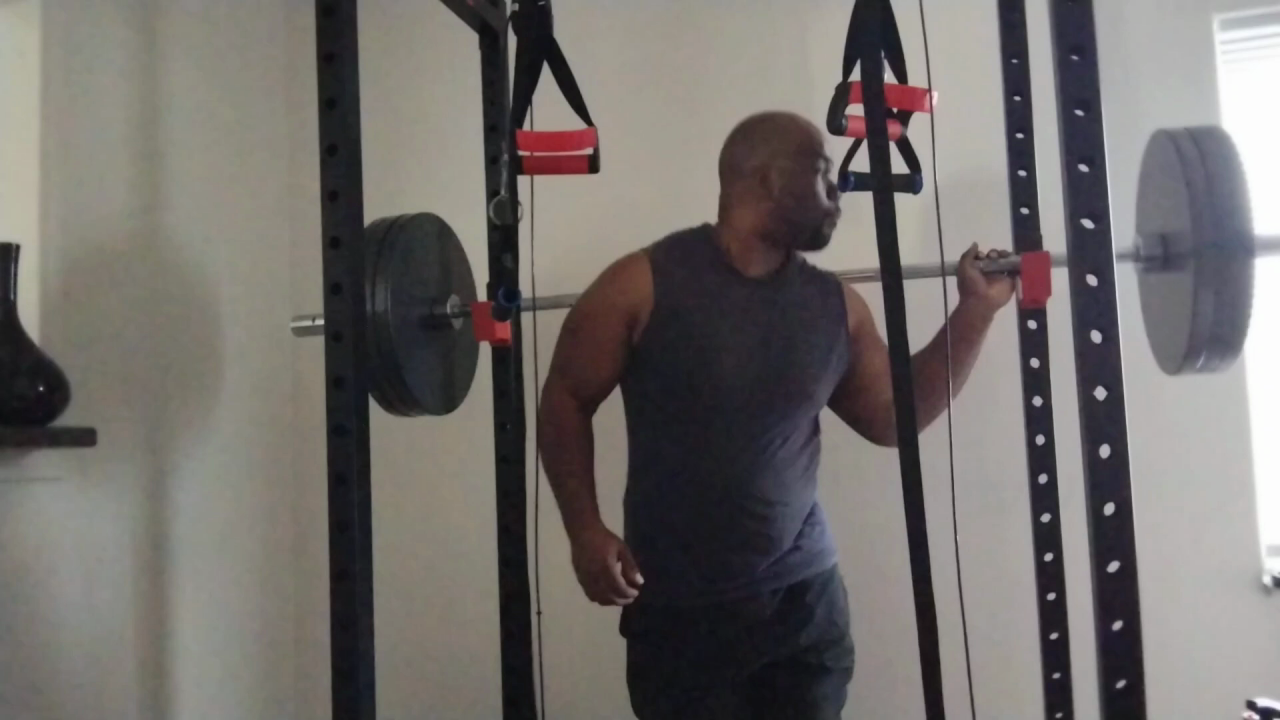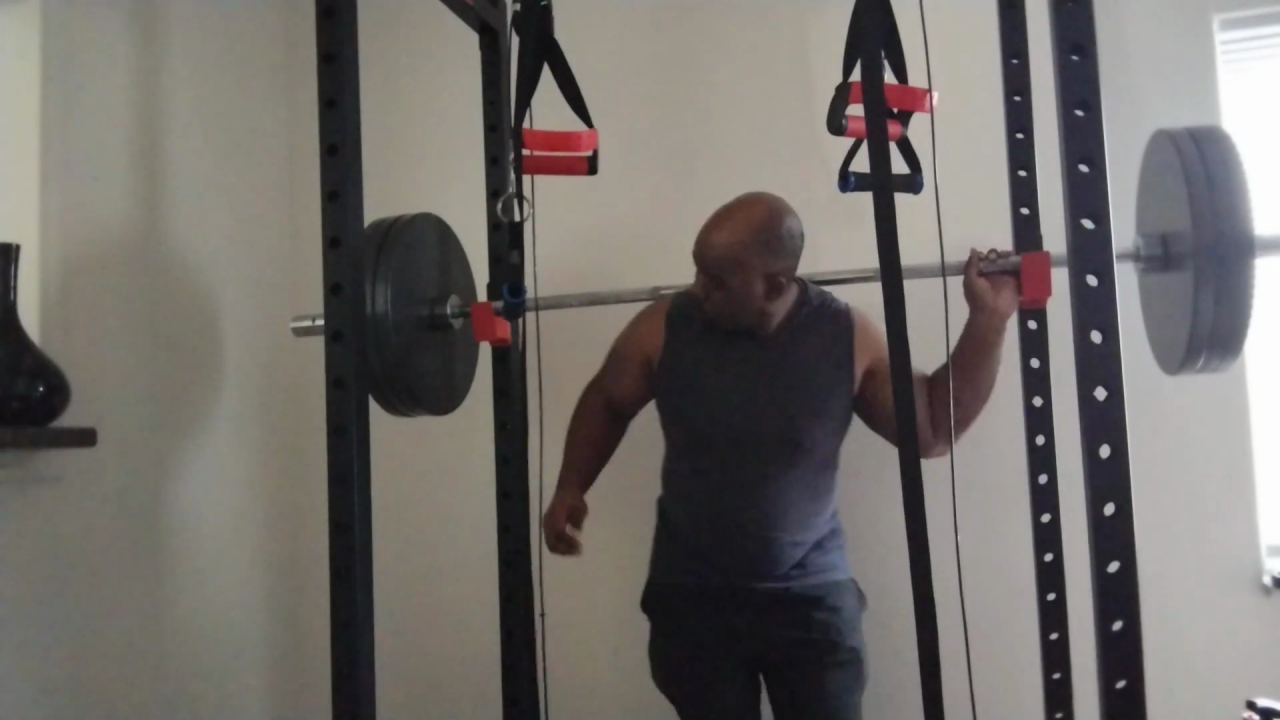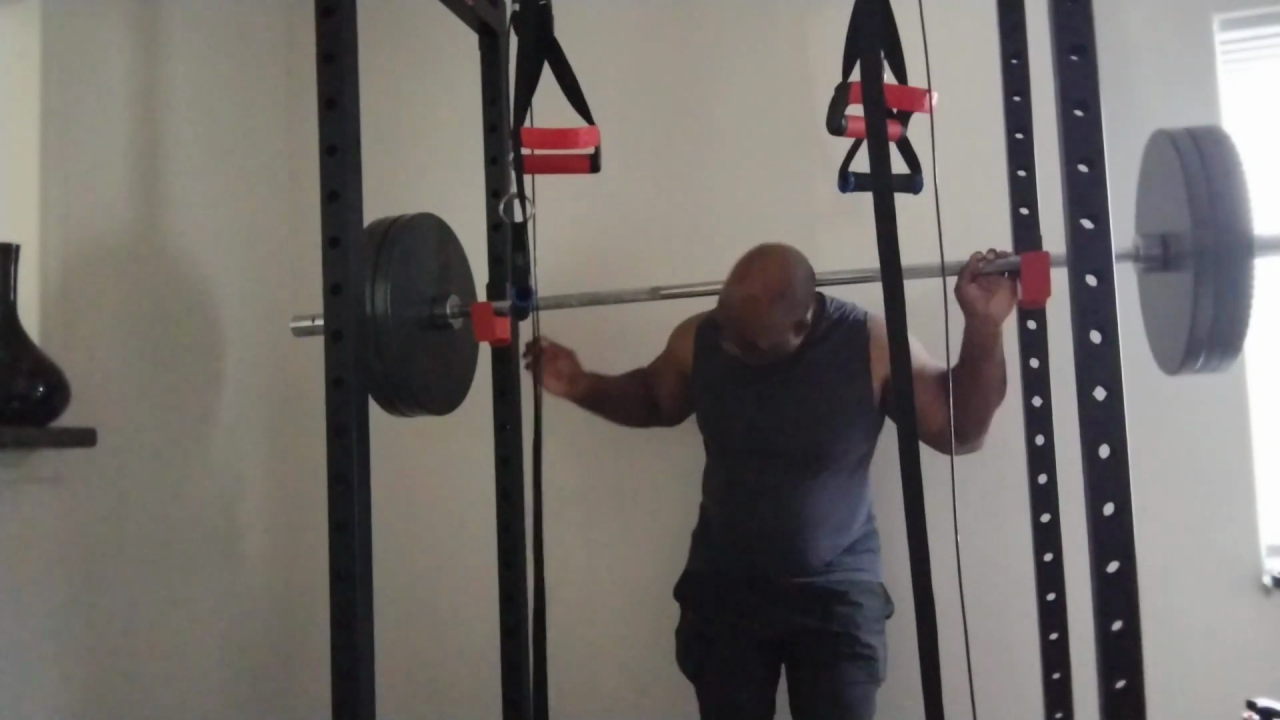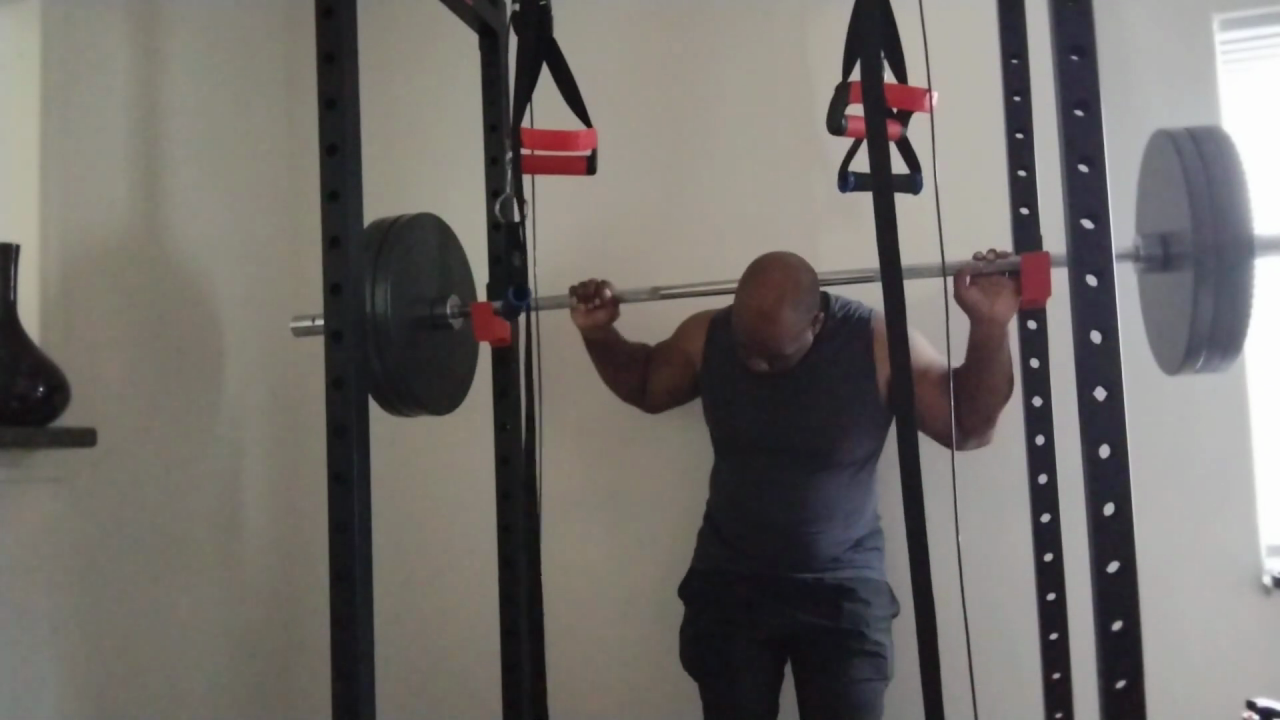
dt=0.7s
person 1, frame 1
left shoulder: (834, 303)
right shoulder: (643, 285)
left elbow: (894, 415)
right elbow: (565, 400)
left wrist: (976, 307)
right wrist: (585, 529)
left hip: (801, 592)
right hip: (679, 599)
person 1, frame 2
left shoulder: (847, 337)
right shoulder: (663, 328)
left elbow: (930, 429)
right elbow: (606, 402)
left wrist: (987, 320)
right wrist: (571, 488)
left hip: (811, 593)
right hip: (695, 595)
person 1, frame 3
left shoulder: (872, 346)
right shoulder: (698, 339)
left elbow: (961, 430)
right elbow: (654, 399)
left wrist: (984, 326)
right wrist: (580, 386)
left hip: (836, 592)
right hip: (724, 588)
person 1, frame 4
left shoulder: (879, 345)
right shoulder: (707, 337)
left elbow: (969, 426)
right elbow: (646, 386)
left wrist: (990, 326)
right wrist: (599, 335)
left hip: (841, 590)
right hip: (729, 585)
